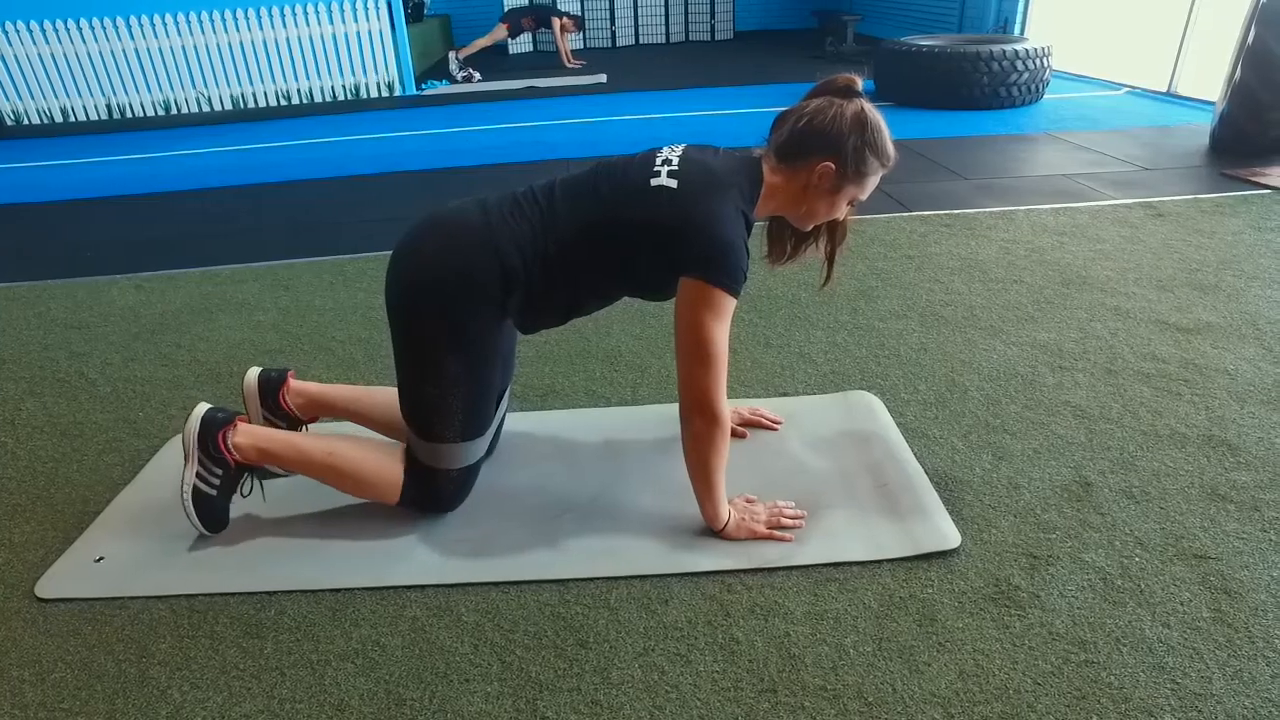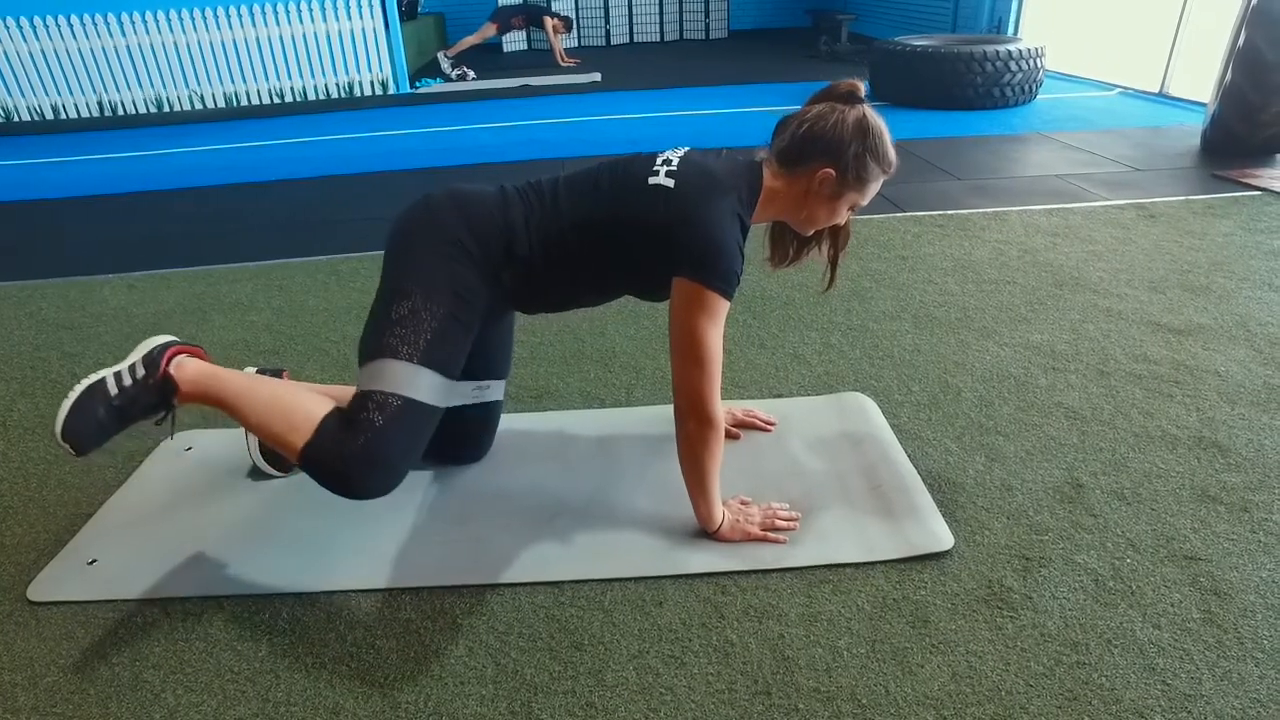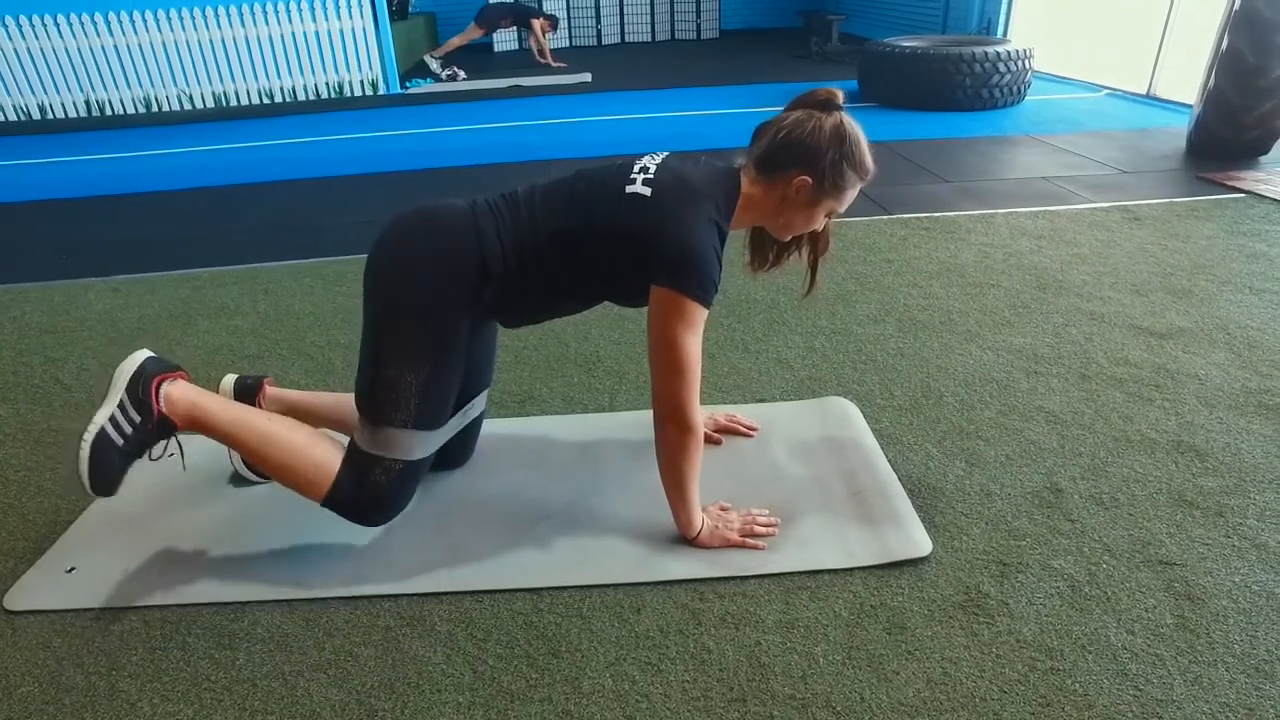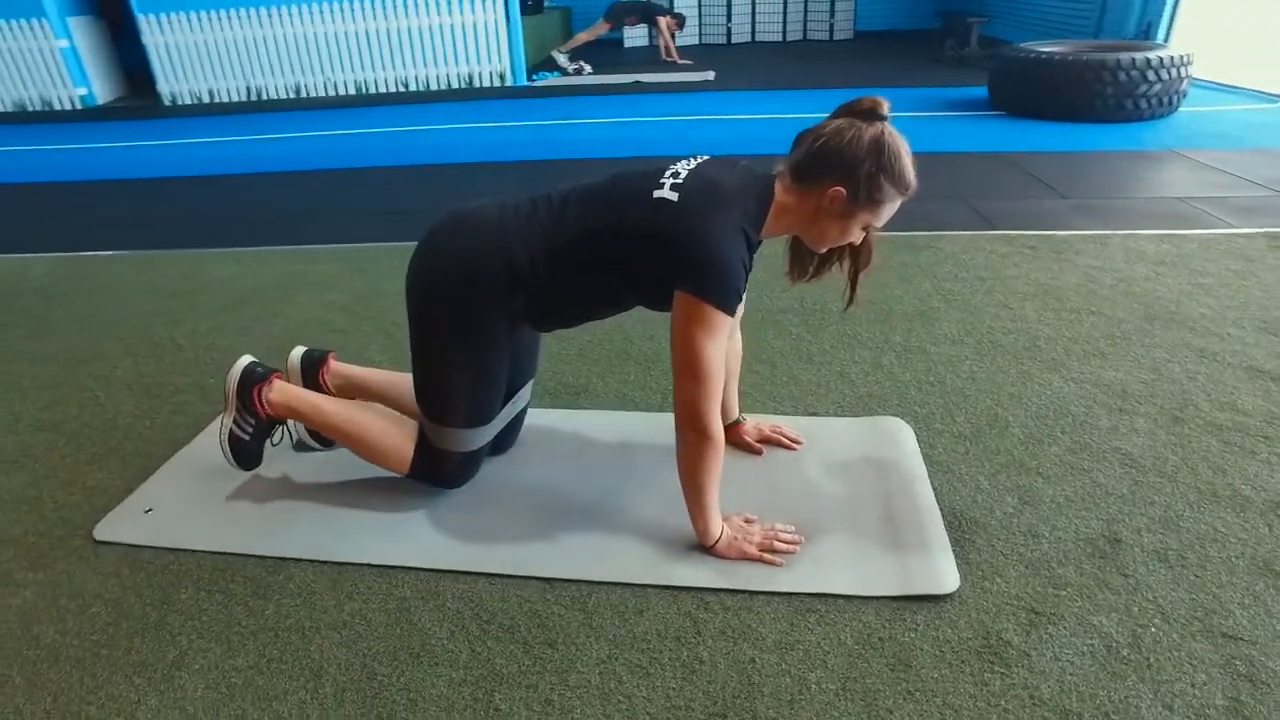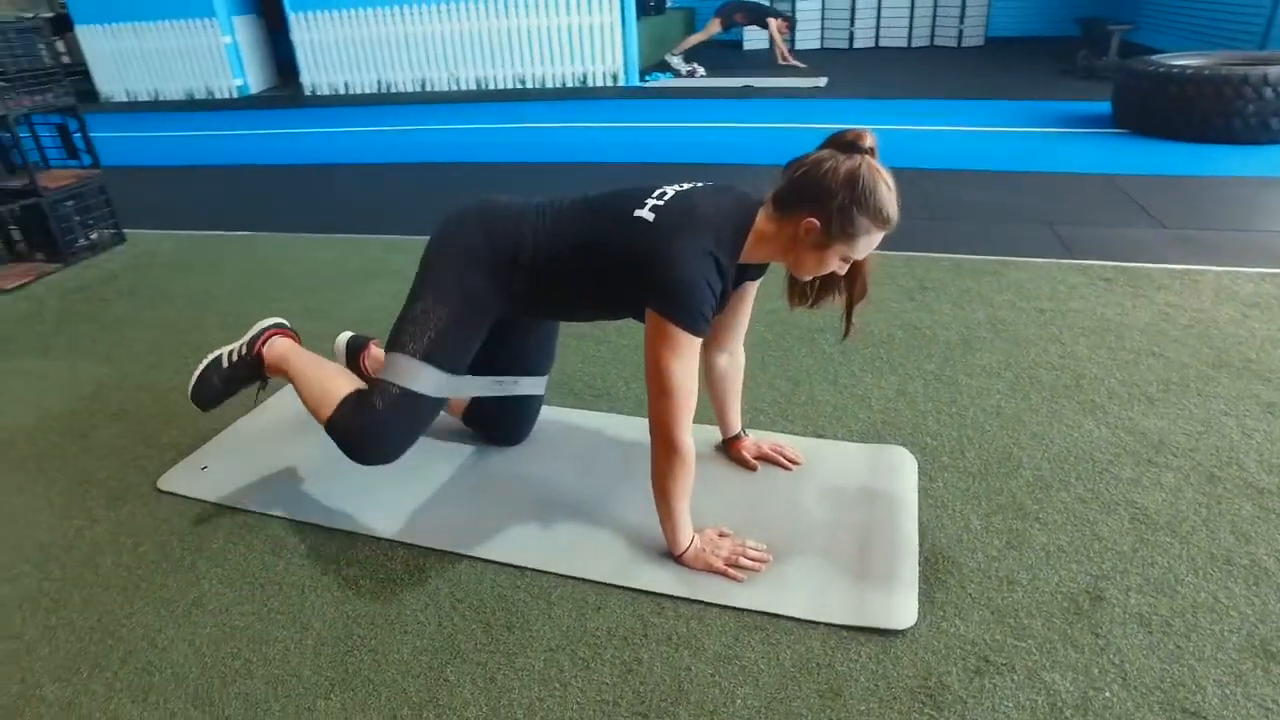
dt=0.7s
person 1, frame 1
left shoulder: (724, 172)
right shoulder: (717, 227)
right elbow: (701, 404)
left wrist: (714, 410)
right wrist: (719, 515)
left hip: (462, 257)
right hip: (455, 282)
left knee: (465, 430)
right knee: (439, 483)
left ankle: (287, 395)
right ankle: (239, 440)
person 1, frame 2
left shoulder: (730, 176)
right shoulder: (714, 228)
right elbow: (695, 404)
left wrist: (709, 413)
right wrist: (714, 515)
left hip: (474, 244)
right hip: (456, 252)
left knee: (465, 441)
right knee: (364, 460)
left ankle: (279, 391)
right ankle: (179, 374)
person 1, frame 3
left shoulder: (705, 183)
right shoulder: (692, 235)
right elbow: (673, 414)
left wrist: (691, 419)
right wrist: (693, 522)
left hip: (447, 260)
right hip: (433, 278)
left knee: (450, 449)
right knee: (371, 492)
left ankle: (259, 397)
right ankle: (168, 396)
person 1, frame 4
left shoulder: (748, 192)
right shoulder: (717, 238)
left elbow: (724, 330)
right elbow: (695, 419)
left wrist: (735, 421)
right wrist: (712, 532)
left hip: (499, 263)
right hip: (468, 277)
left knee: (496, 433)
right knee: (449, 463)
left ankle: (325, 374)
right ankle: (273, 395)
person 1, frame 5
left shoulder: (750, 231)
right shoulder: (690, 262)
left elbow: (723, 349)
right elbow: (671, 432)
left wrist: (735, 434)
right wrist: (683, 542)
left hip: (527, 276)
right hip: (481, 258)
left knee: (505, 427)
right knee: (373, 436)
left ankle: (367, 354)
right ankle: (272, 349)
